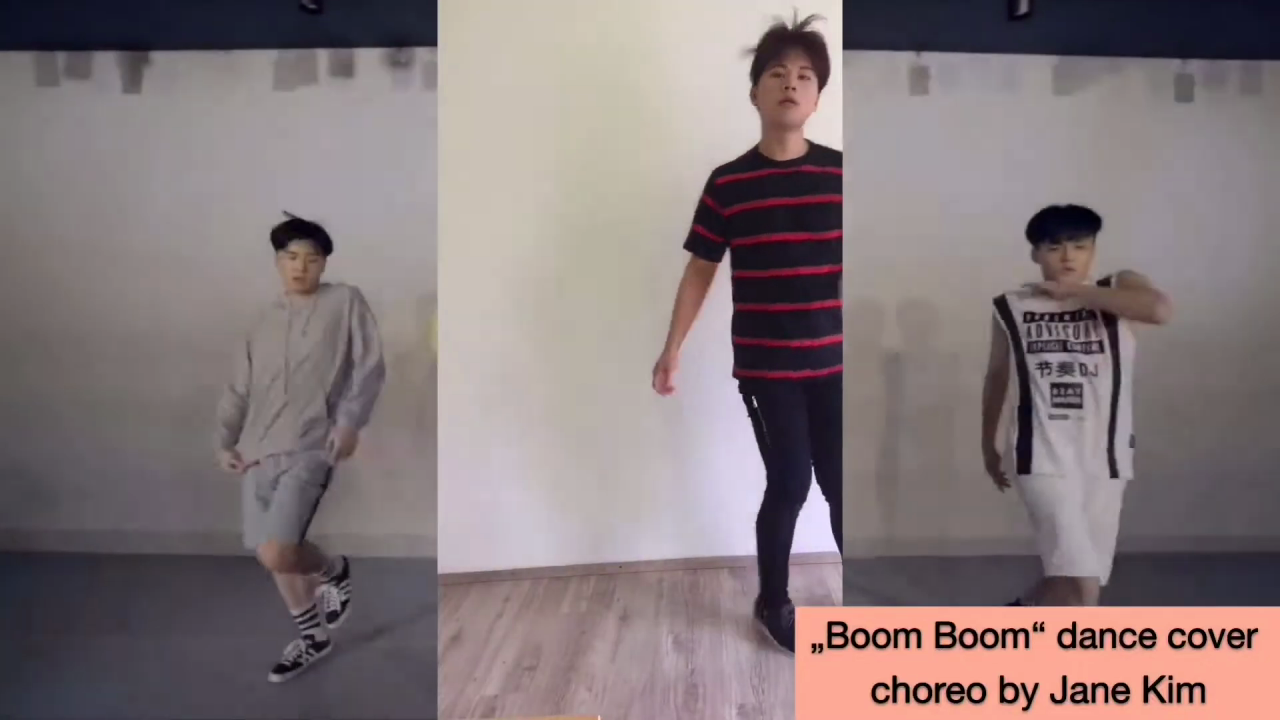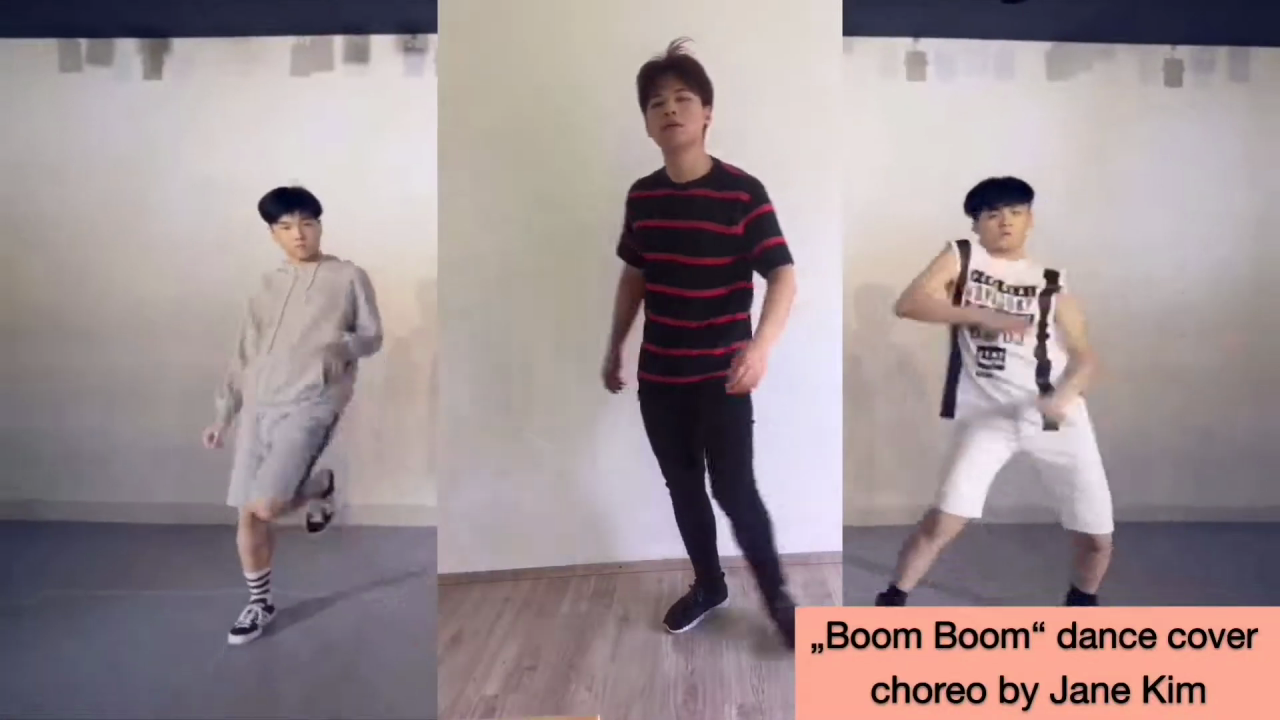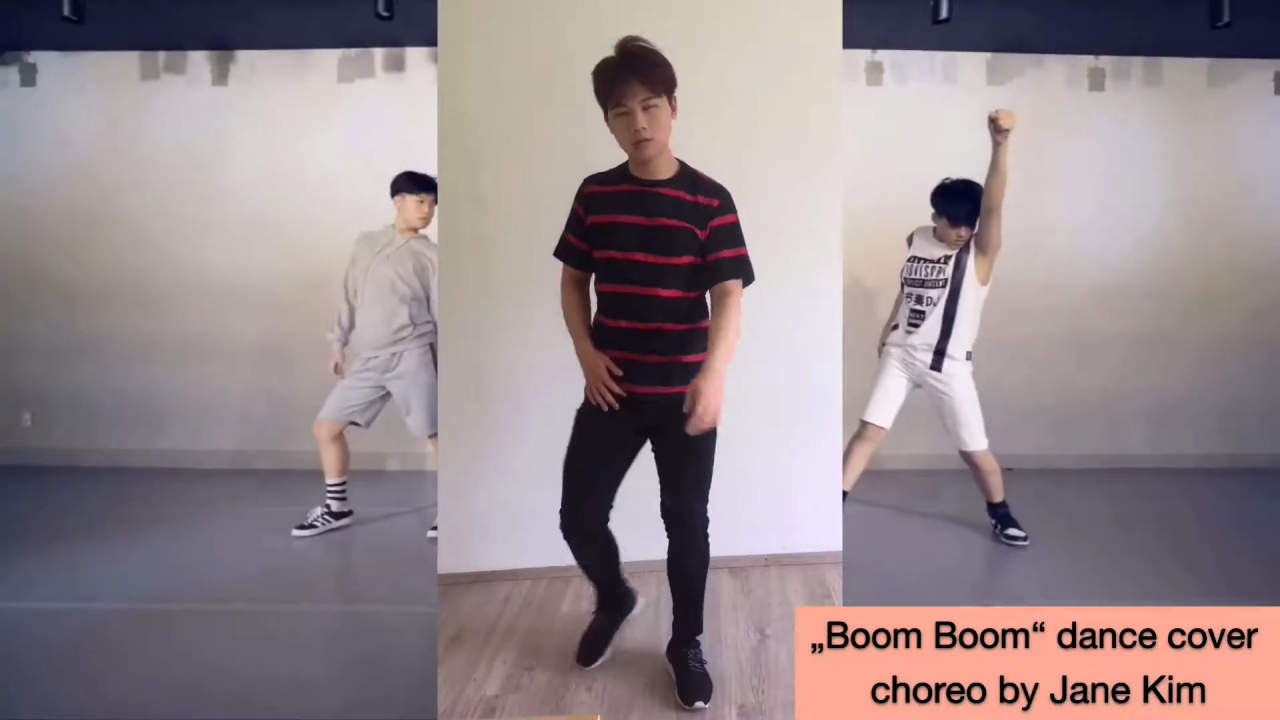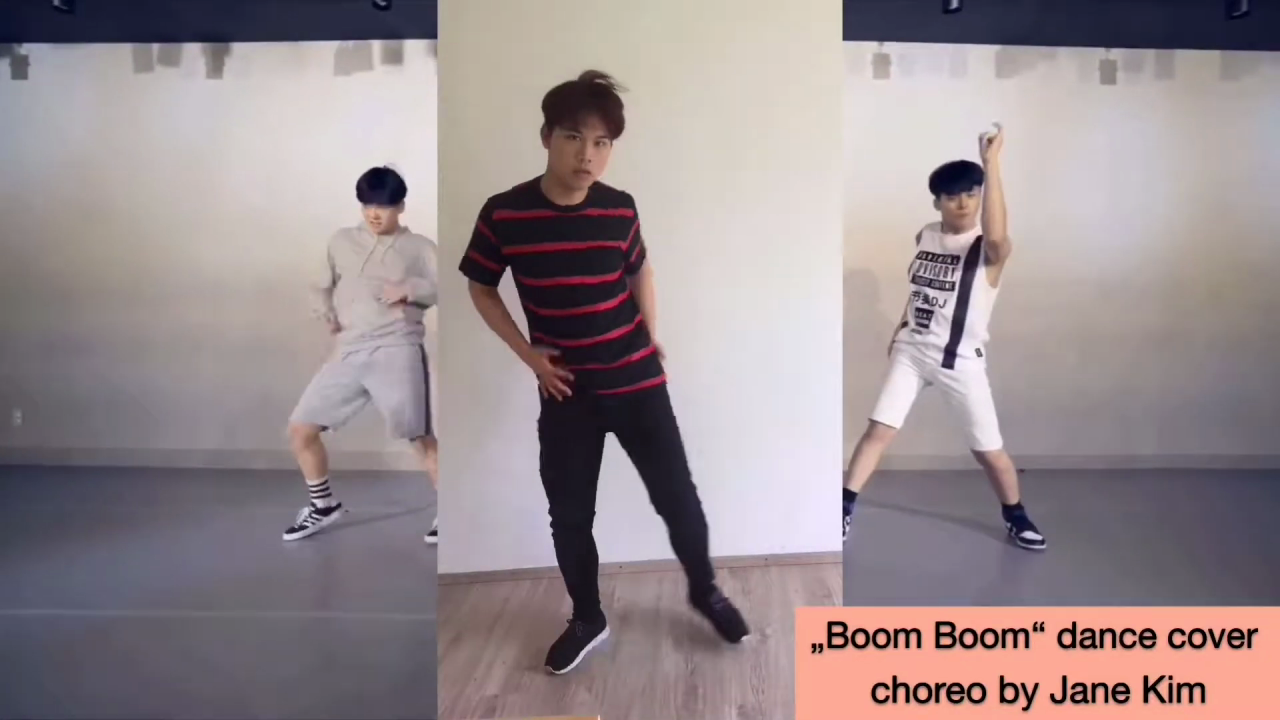
dt=1s
person 1, frame 1
left shoulder: (841, 173)
right shoulder: (727, 183)
left elbow: (854, 259)
right elbow: (699, 270)
right wrist: (671, 351)
left hip: (835, 363)
right hip: (766, 368)
left knee: (842, 487)
right knee: (788, 486)
right ankle: (773, 603)
person 1, frame 2
left shoulder: (743, 193)
right shoulder: (641, 196)
left elbow: (781, 279)
left wrist: (758, 349)
right wrist: (614, 347)
left hip: (720, 373)
right hip: (657, 373)
left knee: (733, 488)
right knee: (682, 487)
left ankle: (774, 591)
right ankle: (708, 583)
person 1, frame 3
left shoulder: (709, 200)
right shoulder: (595, 194)
left elbow: (729, 297)
right elbow: (573, 281)
left wrist: (711, 378)
right wrist: (587, 354)
left hip: (684, 389)
right hip: (613, 385)
left knee: (685, 519)
right knee: (579, 513)
left ankle: (686, 644)
right ankle: (614, 599)
person 1, frame 4
left shoulder: (618, 209)
right shoulder: (502, 214)
right elbow: (479, 287)
left wrist: (650, 336)
right wrist: (525, 352)
left hip: (637, 383)
right hip: (567, 393)
left knee: (677, 498)
right knee: (570, 516)
left ankle: (704, 591)
right ankle: (588, 619)
person 2, frame 1
left shoulder: (1117, 290)
right shoulder: (1011, 307)
left elbow: (1159, 311)
right elbow: (997, 376)
left wrist: (1076, 290)
right wrist: (988, 443)
left hip: (1103, 460)
right hip: (1042, 459)
left knee: (1087, 578)
right knee: (1078, 580)
person 2, frame 2
left shoulder: (1053, 283)
right shoulder: (961, 257)
left elbow: (1083, 355)
right elbow: (907, 305)
left wrist: (1067, 394)
right wrist: (983, 315)
left hip: (1056, 418)
right hip: (985, 415)
left knee: (1097, 533)
right knee: (947, 520)
left ankle: (1083, 608)
right ankle: (891, 604)
person 2, frame 3
left shoulder: (981, 251)
right shoulder: (916, 240)
left elbow: (993, 205)
left wrist: (1000, 144)
right wrist: (887, 329)
left hip: (949, 363)
right hip: (901, 353)
left knee: (975, 449)
right knee: (870, 430)
left ankle: (1001, 514)
person 2, frame 4
left shoulder: (992, 248)
right shoulder: (926, 236)
left elbow: (995, 235)
left wrist: (991, 162)
right wrist: (900, 330)
left hip: (961, 360)
right hip: (912, 351)
left knee: (989, 449)
right knee: (879, 429)
left ankle: (1016, 517)
right ankle: (843, 509)
person 3, frame 1
left shoulder: (346, 302)
right shoulder: (267, 320)
left elbow: (369, 367)
right elbow: (240, 386)
left wrist: (348, 420)
right wrist: (225, 441)
left hip: (309, 451)
right hip: (259, 453)
left knee: (275, 552)
right knee: (276, 557)
left ankle: (334, 573)
right ankle: (313, 636)
person 3, frame 2
left shoulder: (349, 277)
right shoulder: (268, 285)
left elbow: (373, 335)
right elbow: (247, 353)
left wrist: (345, 345)
right wrist: (224, 412)
left hip: (312, 407)
right hip: (260, 409)
left knee: (268, 504)
right knee: (249, 514)
left ankle: (319, 488)
right ankle: (260, 603)
person 3, frame 3
left shoulder: (430, 254)
right shoulder: (365, 244)
left elbow: (440, 312)
right elbow: (350, 298)
right wrist: (339, 343)
left hip: (413, 356)
right hip: (370, 358)
left knee: (435, 434)
right knee: (326, 426)
right ankle: (336, 508)
person 3, frame 4
left shoulder: (417, 246)
right shoulder: (343, 240)
right elbow: (319, 288)
left wrist: (413, 290)
right wrist: (327, 313)
left hip: (397, 350)
right hip: (348, 353)
left knee: (418, 437)
right knee: (300, 429)
right ankle: (323, 505)
